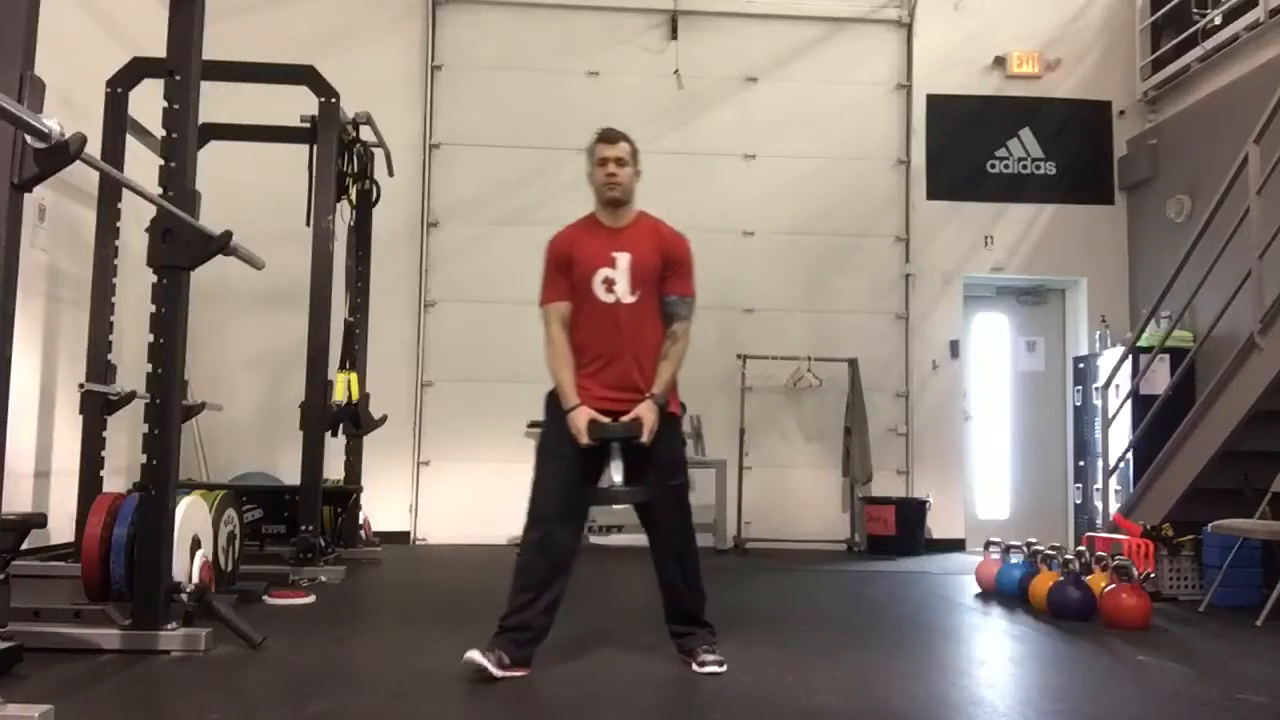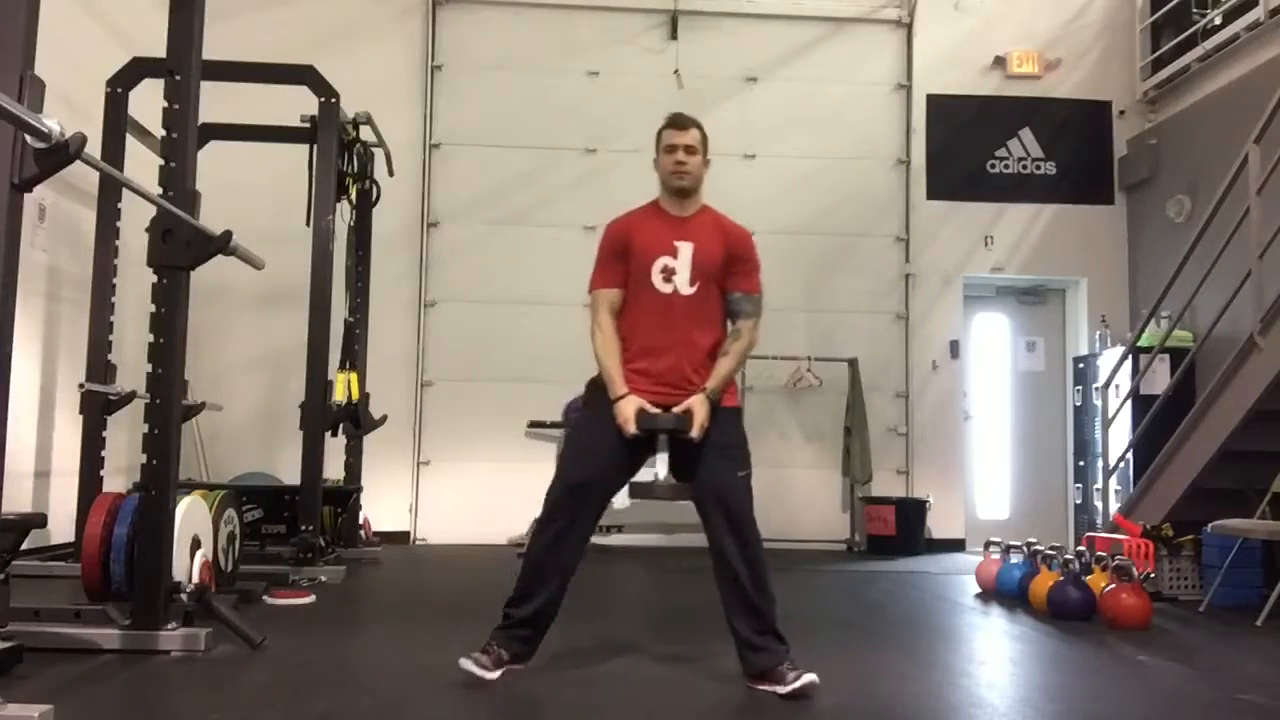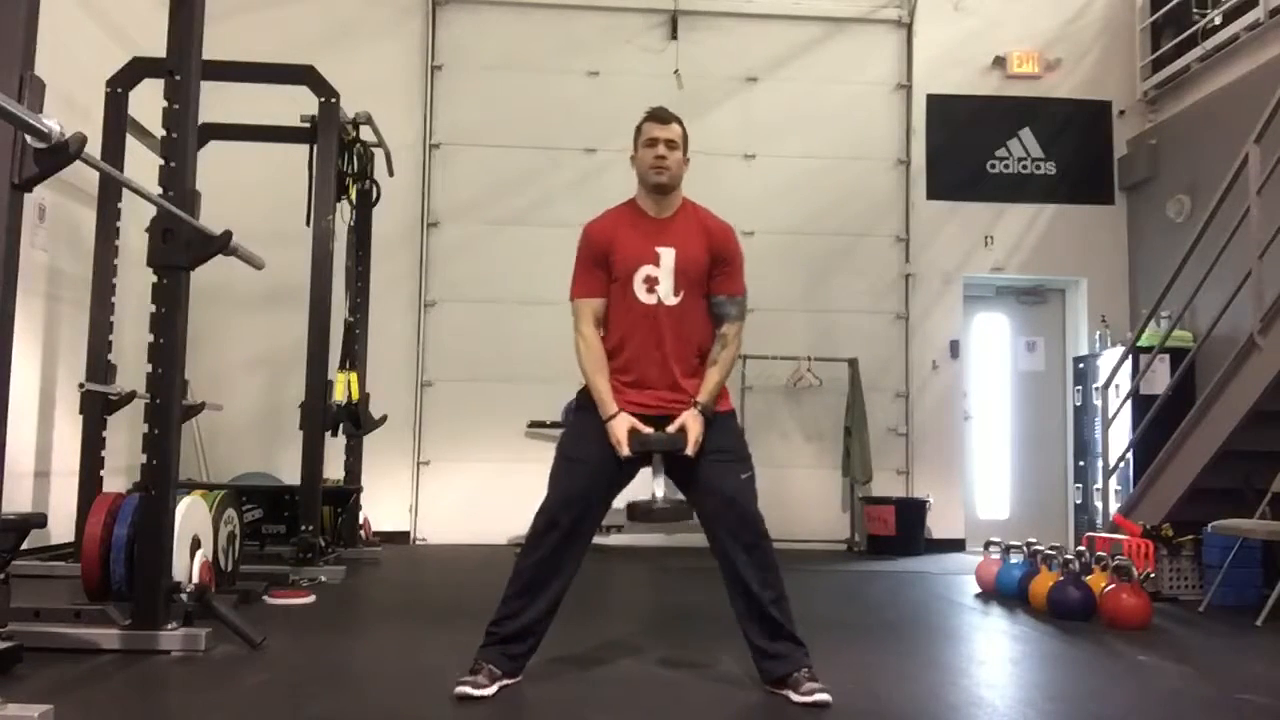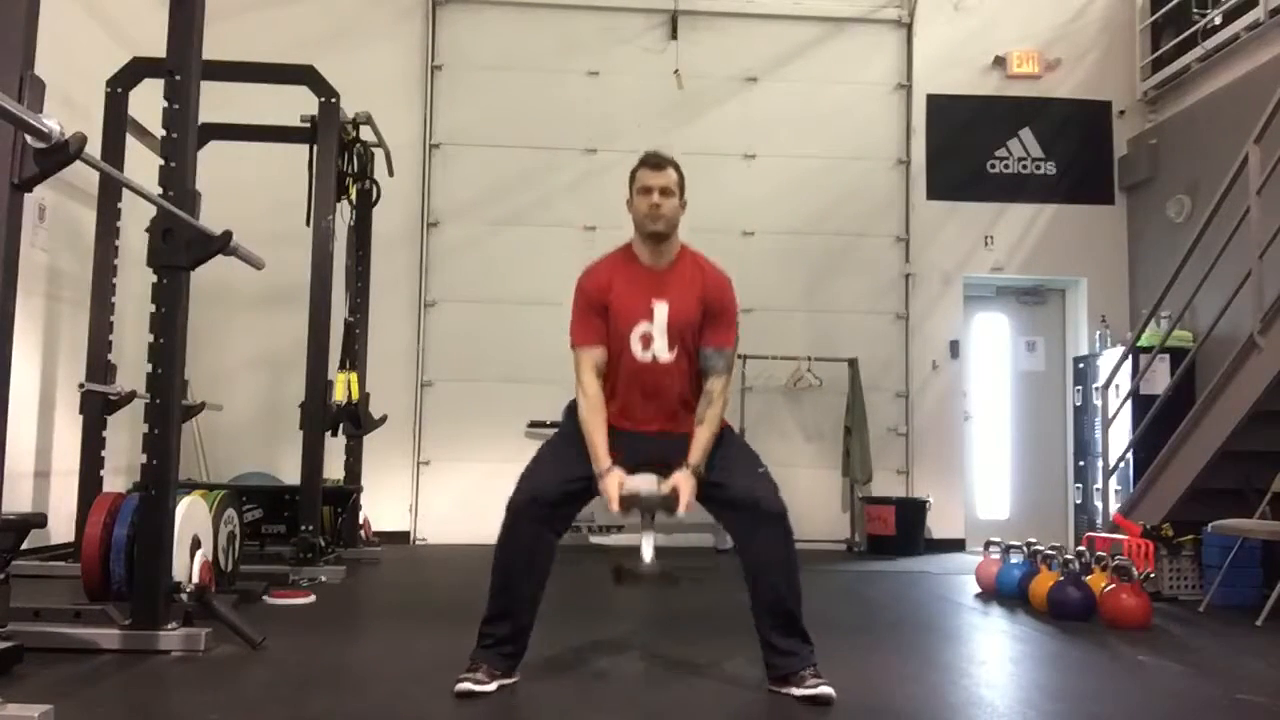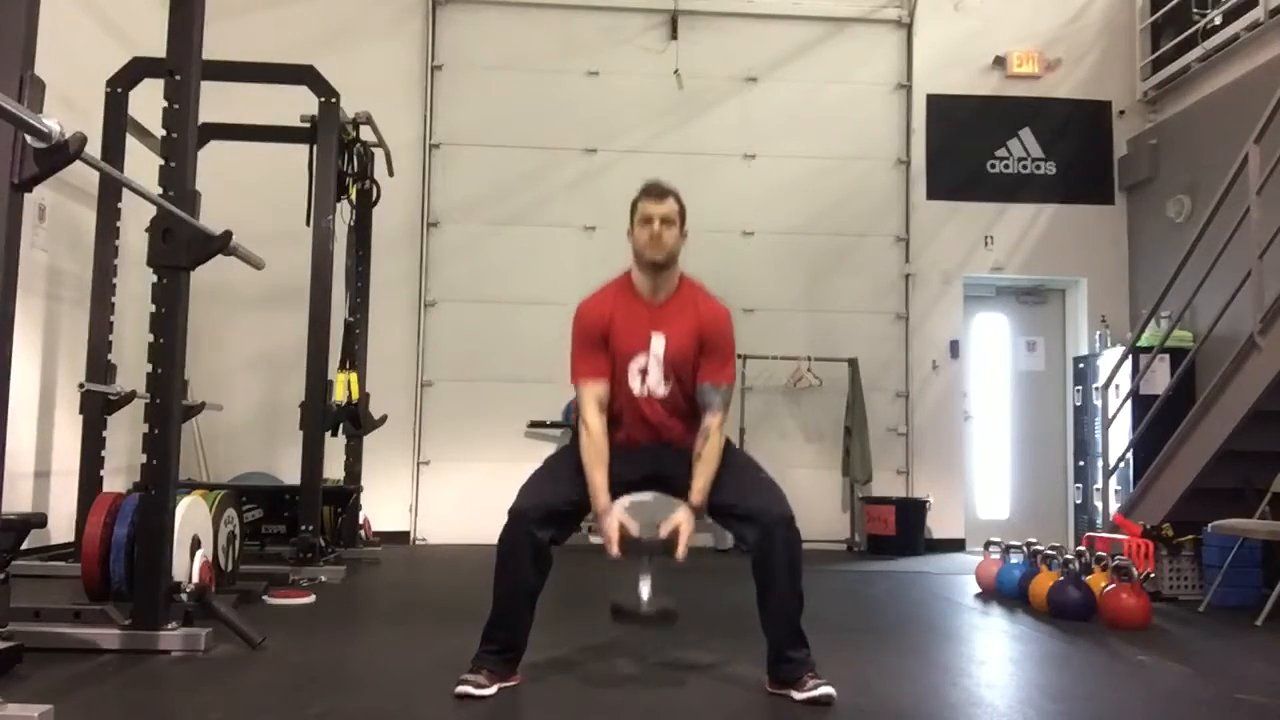
dt=1s
person 1, frame 1
left shoulder: (670, 243)
right shoulder: (565, 244)
left elbow: (679, 329)
right elbow: (557, 329)
left wrist: (654, 400)
right wrist: (572, 405)
left hip: (653, 407)
right hip: (580, 406)
left knee: (671, 526)
right knee: (550, 521)
left ankle: (693, 637)
right ankle: (513, 647)
person 1, frame 2
left shoulder: (733, 239)
right shoulder: (623, 231)
left elbow: (745, 327)
right elbow: (604, 317)
left wrist: (707, 395)
right wrist: (621, 395)
left hip: (708, 402)
right hip: (624, 396)
left knee: (735, 525)
right knee: (567, 509)
left ankle: (766, 658)
right ankle: (511, 640)
person 1, frame 3
left shoulder: (716, 235)
right shoulder: (601, 233)
left elbow: (730, 329)
right elbow: (587, 329)
left wrist: (701, 409)
right wrist: (611, 412)
left hip: (698, 409)
right hip: (612, 407)
left knee: (742, 530)
right knee: (558, 525)
left ankle: (787, 665)
right ankle: (499, 658)
person 1, frame 4
left shoulder: (712, 283)
right shoulder: (598, 279)
left elbow: (716, 383)
right elbow: (589, 379)
left wrist: (693, 468)
right wrist: (604, 468)
left hip: (689, 431)
right hip: (610, 429)
left knee: (763, 511)
right knee: (531, 507)
left ankle: (791, 664)
right ankle: (496, 657)
person 1, frame 5
left shoulder: (711, 314)
right shoulder: (596, 310)
left elbow: (713, 418)
right elbow: (592, 412)
left wrist: (693, 507)
right wrist: (602, 505)
left hip: (686, 446)
right hip: (616, 444)
left knee: (773, 518)
right knee: (529, 516)
left ankle: (790, 667)
right ankle: (497, 661)
